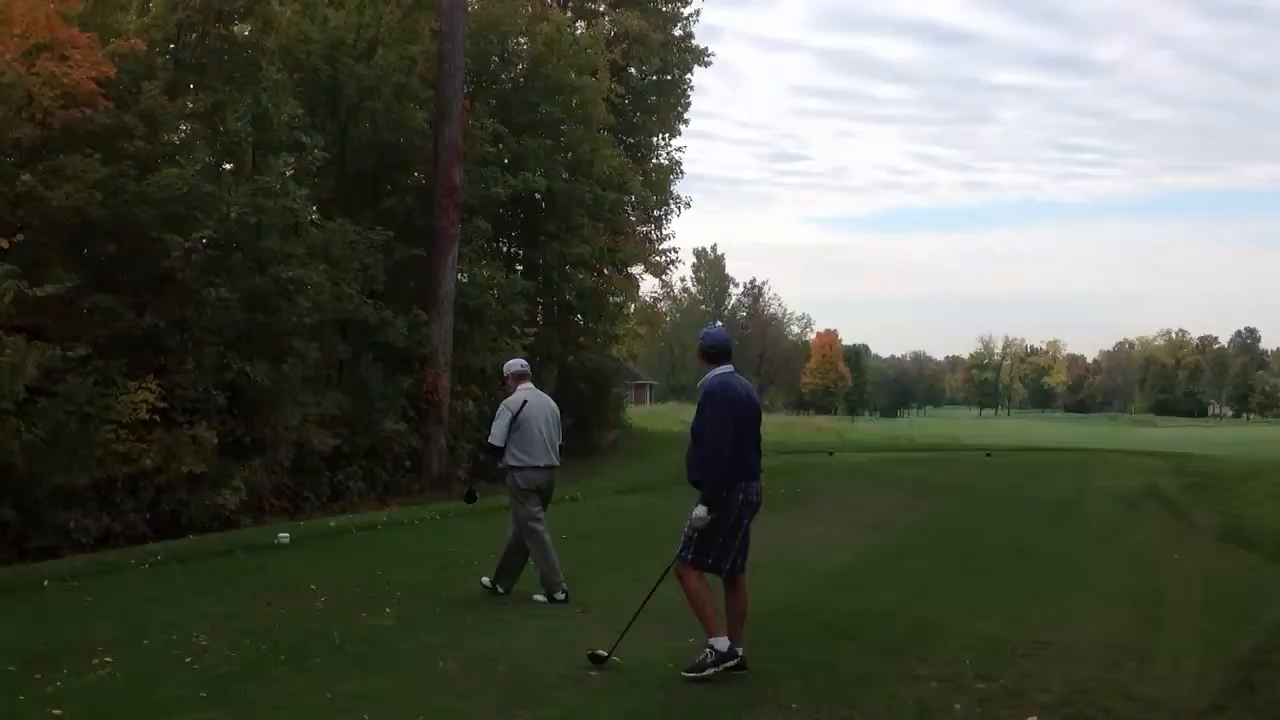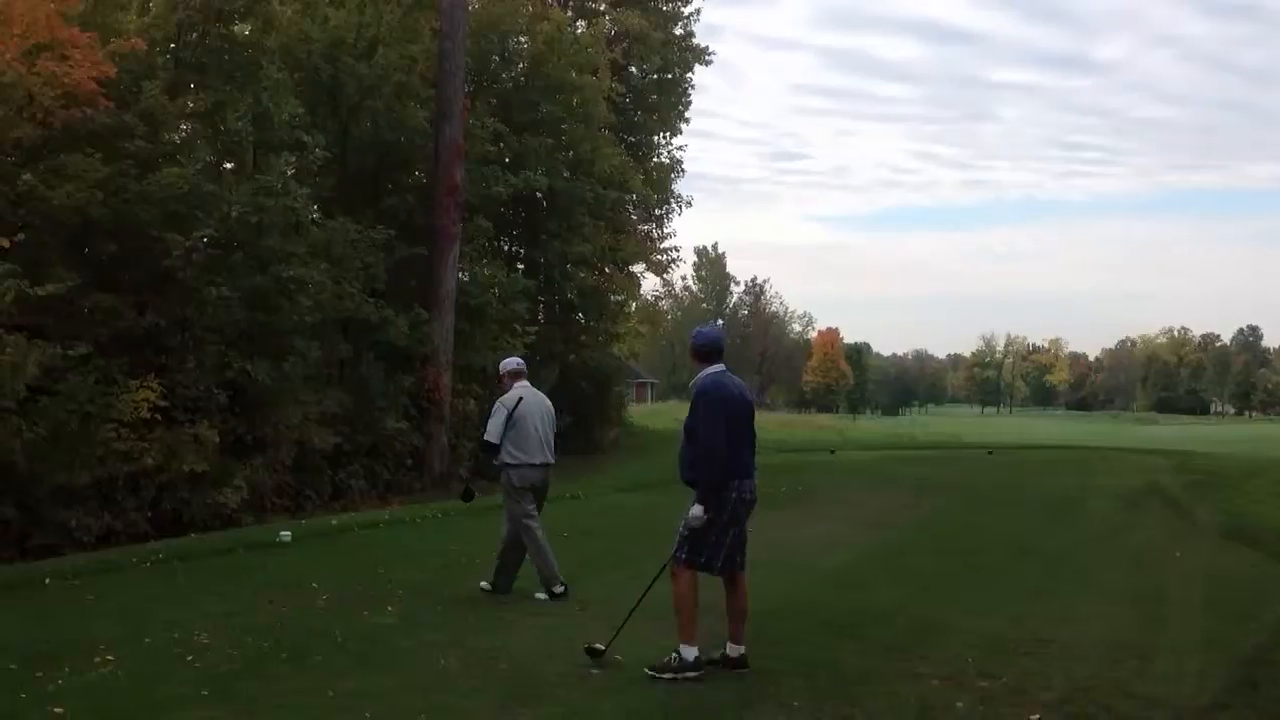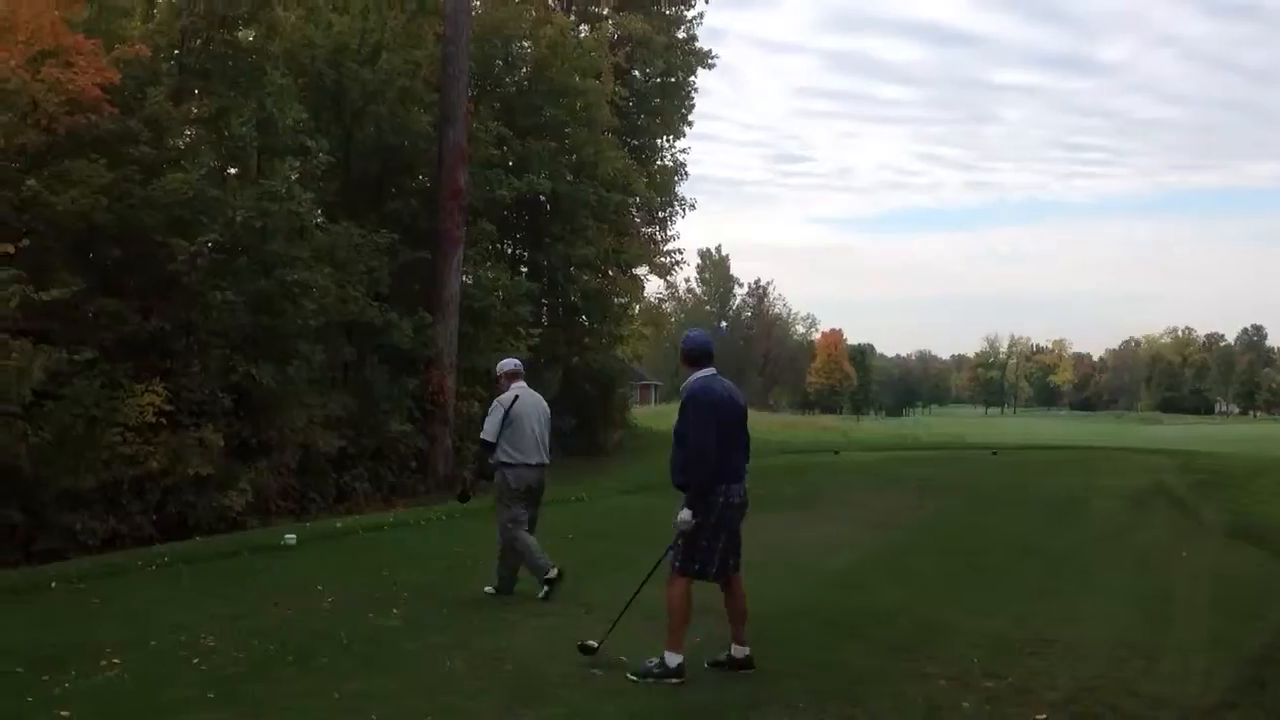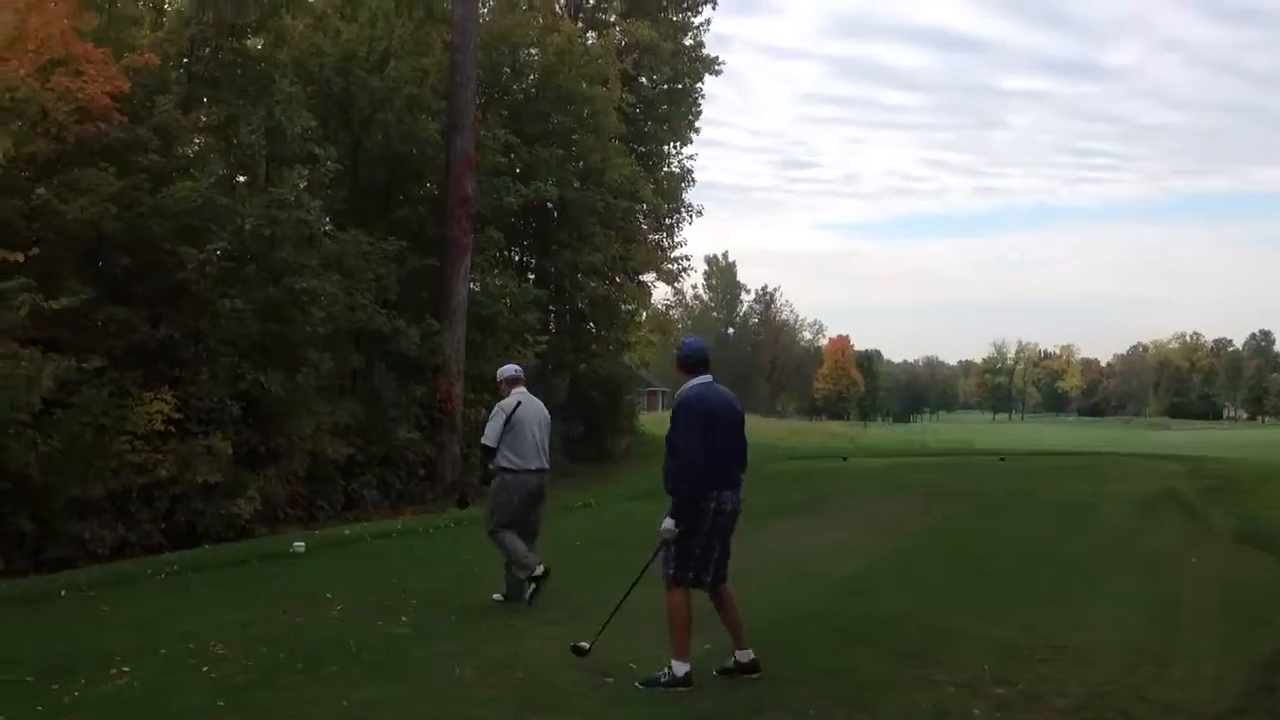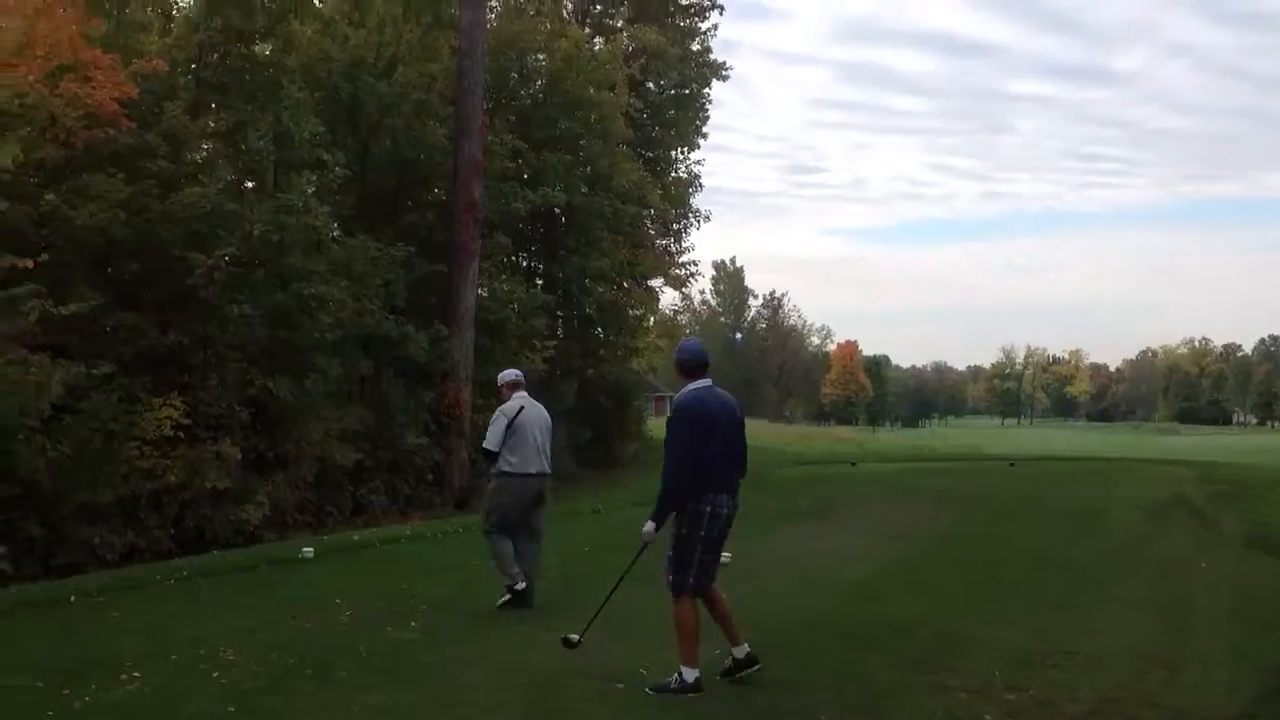
dt=0.1s
person 1, frame 1
left shoulder: (715, 390)
right shoulder: (744, 388)
left elbow: (718, 452)
left wrist: (707, 502)
left hip: (725, 493)
right hip: (746, 489)
left knee: (688, 565)
right knee: (733, 572)
left ankle: (719, 644)
right ankle: (733, 649)
person 1, frame 2
left shoulder: (708, 388)
right shoulder: (739, 387)
left elbow: (712, 450)
left wrist: (702, 500)
left hip: (720, 492)
right hip: (742, 486)
left knee: (683, 565)
right knee: (732, 570)
left ankle: (687, 654)
right ankle: (735, 650)
person 1, frame 3
left shoulder: (697, 394)
right shoulder: (731, 391)
left elbow: (701, 455)
left wrist: (690, 505)
left hip: (710, 494)
right hip: (734, 490)
left knee: (680, 572)
right knee: (727, 573)
left ankle: (672, 659)
right ankle: (739, 652)
person 1, frame 4
left shoulder: (689, 401)
right shoulder: (727, 398)
left elbow: (688, 464)
right elbow: (739, 453)
left wrist: (675, 514)
left hip: (702, 502)
right hip: (727, 496)
left knee: (676, 580)
right knee: (715, 580)
left ankle: (679, 668)
right ankle: (744, 656)
person 1, frame 5
left shoulder: (685, 406)
right shoulder: (727, 402)
left elbow: (677, 470)
right elbow: (739, 456)
left wrist: (657, 518)
left hip: (697, 505)
right hip: (724, 500)
left knee: (682, 588)
right knee: (701, 582)
left ankle: (688, 674)
right ankle: (741, 652)
person 2, frame 1
left shoulder: (510, 404)
right shoulder: (549, 403)
left elbow: (495, 446)
right elbow: (557, 443)
left wrist: (505, 456)
left hip: (522, 475)
right hip: (548, 473)
left knee: (533, 530)
right knee: (523, 527)
left ankle: (556, 589)
right ankle: (501, 581)
person 2, frame 2
left shoulder: (506, 401)
right shoulder: (545, 401)
left elbow: (490, 443)
left wrist: (498, 455)
left hip: (518, 472)
right hip: (543, 470)
left knee: (528, 527)
right knee: (518, 525)
left ankle: (554, 583)
right ankle: (501, 581)
person 2, frame 3
left shoulder: (503, 401)
right shoulder: (541, 402)
left elbow: (487, 441)
left wrist: (489, 458)
left hip: (512, 472)
right hip: (538, 471)
left knee: (513, 528)
right knee: (521, 526)
left ankle: (547, 571)
right ankle: (504, 583)
person 2, frame 4
left shoulder: (505, 407)
right shoulder: (541, 407)
left elbow: (487, 446)
left wrist: (491, 463)
left hip: (512, 477)
right hip: (539, 476)
left knee: (499, 528)
right knee: (525, 533)
left ankle: (532, 568)
right ankle: (514, 589)
person 2, frame 5
left shoulder: (506, 411)
right shoulder: (542, 411)
left elbow: (489, 450)
left wrist: (496, 463)
left hip: (511, 481)
right hip: (539, 480)
left knee: (496, 531)
right knee: (529, 536)
left ankle: (516, 581)
right ankle: (523, 595)
